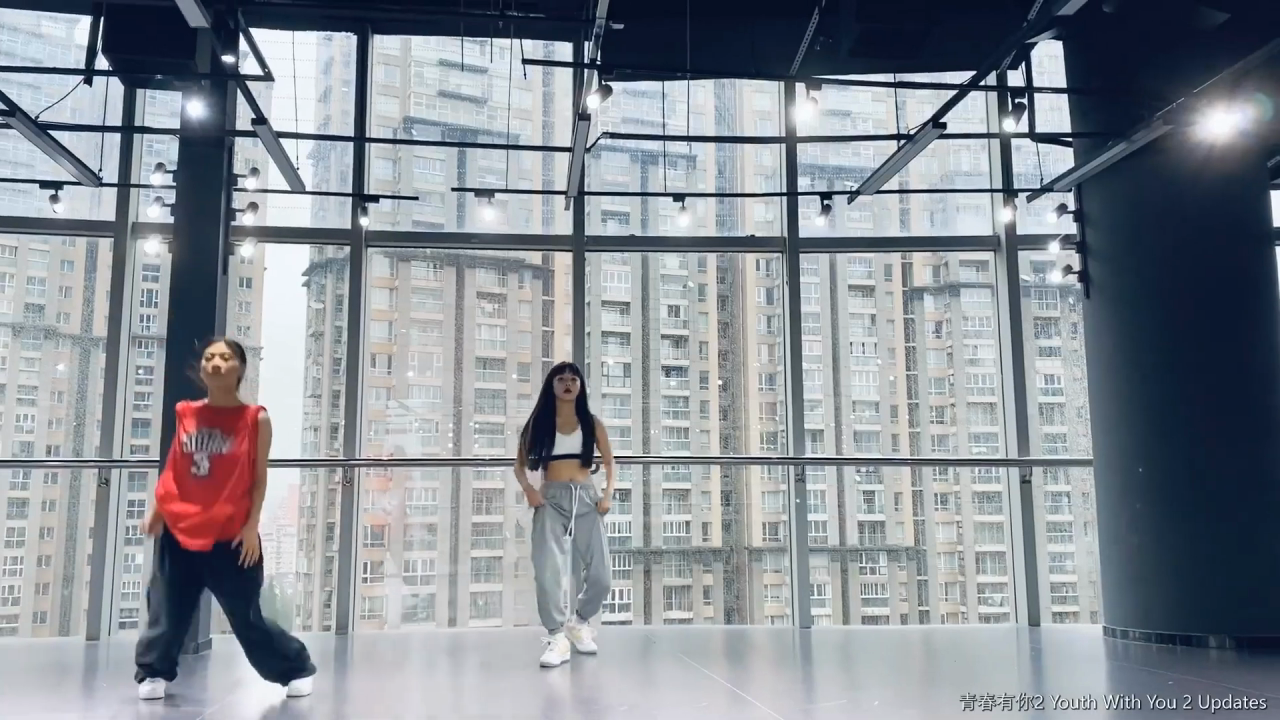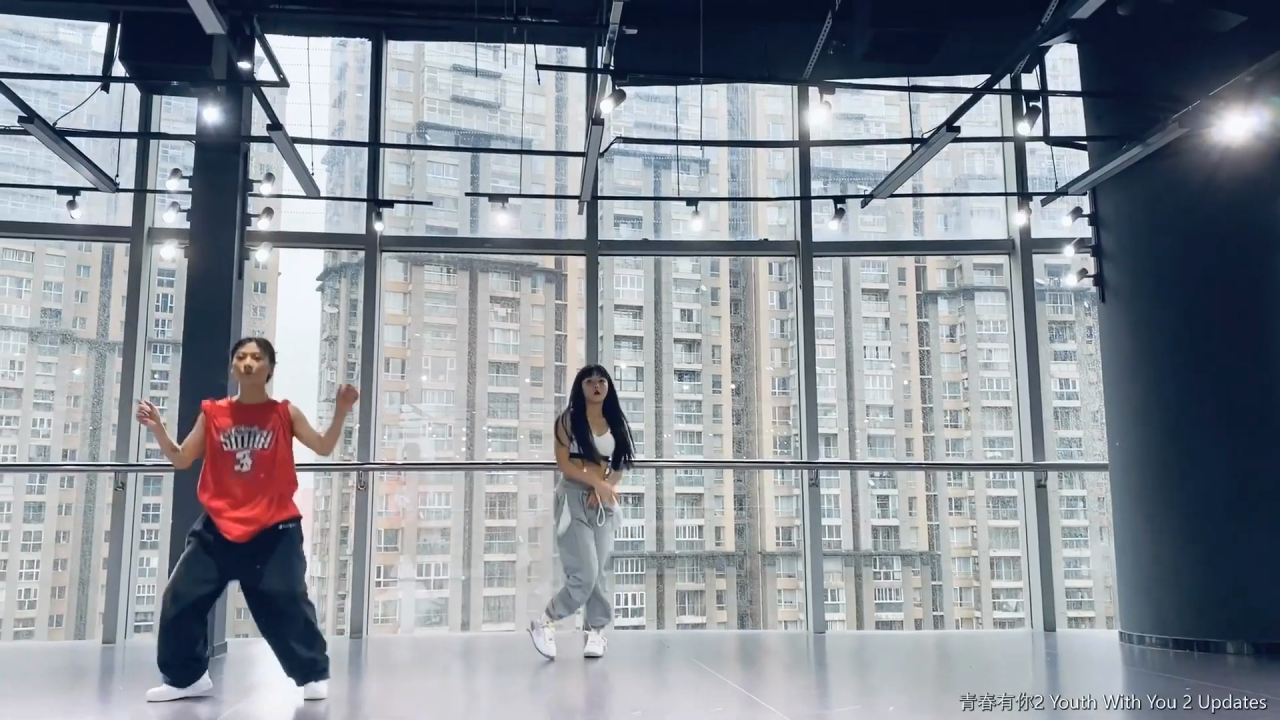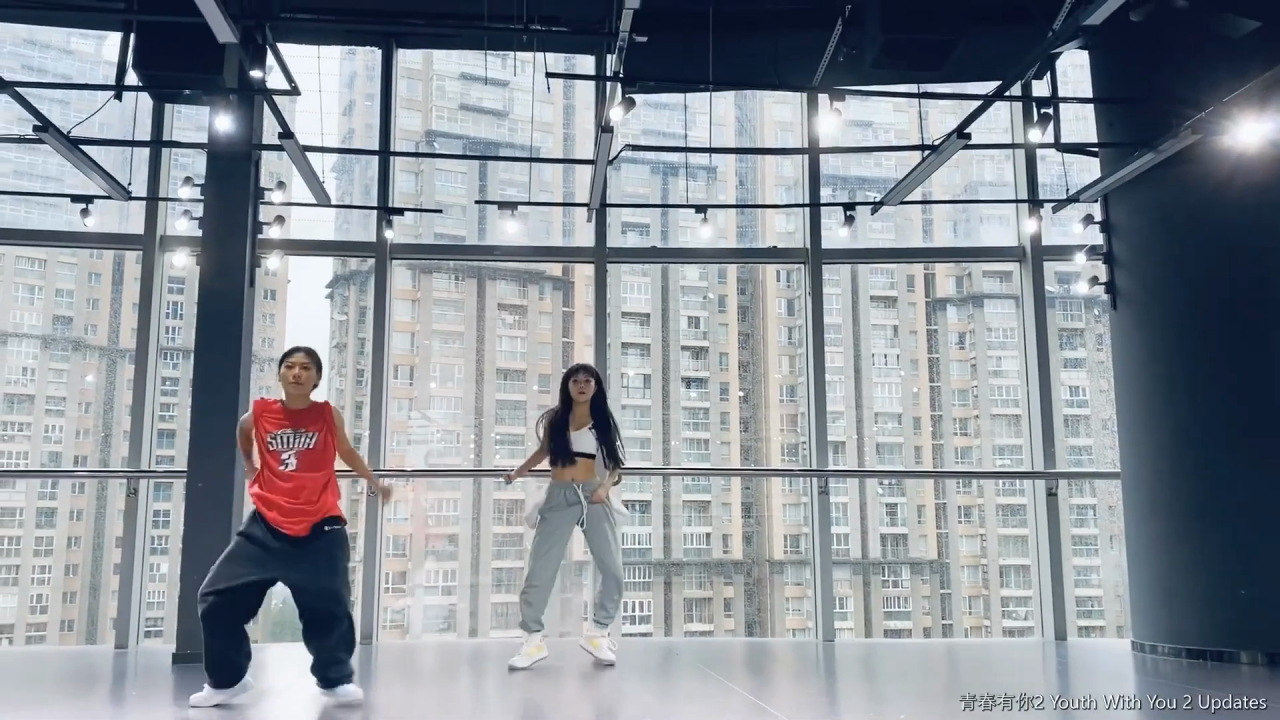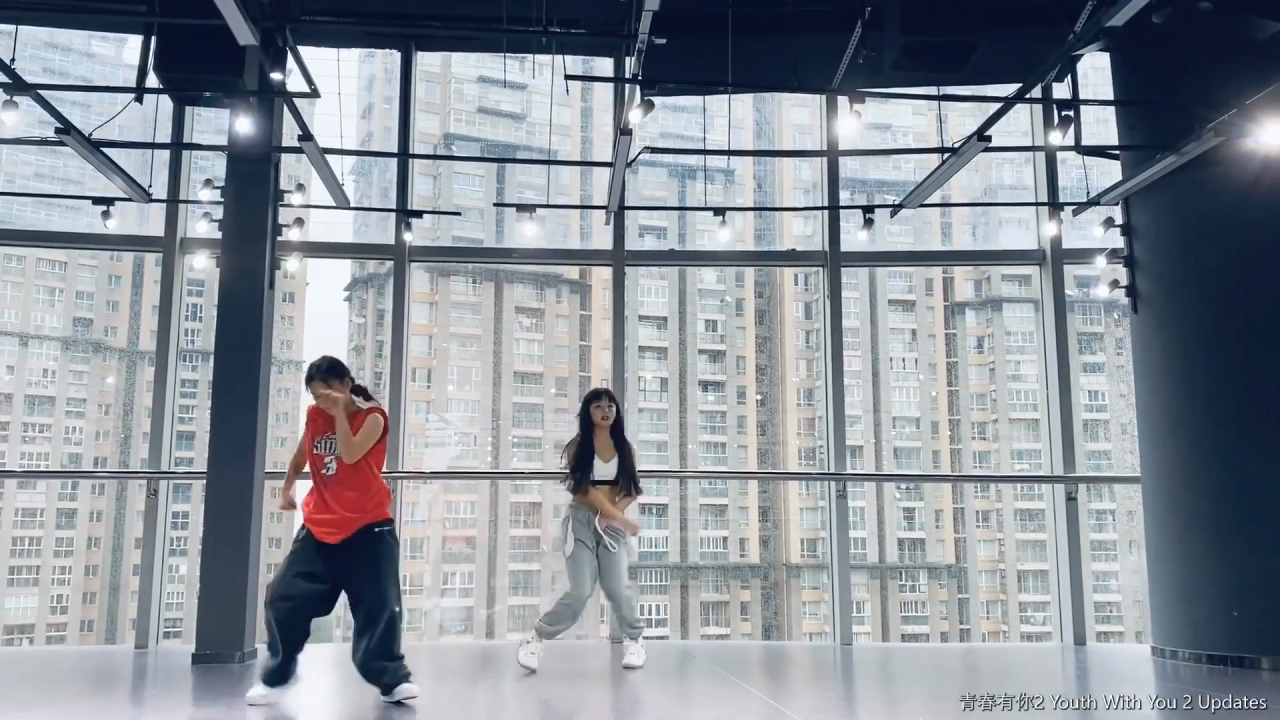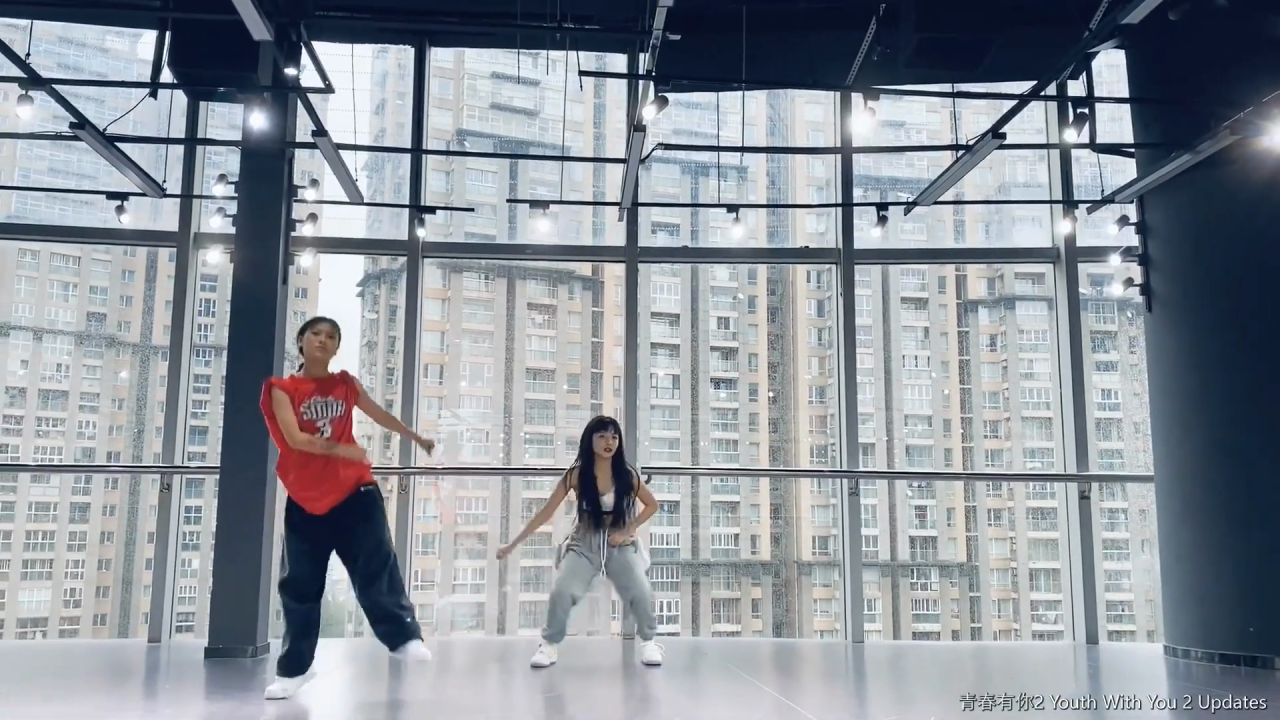
dt=0.5s
person 1, frame 1
left shoulder: (255, 419)
right shoulder: (185, 414)
left elbow: (258, 478)
right elbow: (173, 465)
left wrist: (253, 528)
right wrist: (156, 510)
left hip: (230, 534)
right hip: (179, 531)
left knee: (246, 618)
right knee: (168, 616)
left ankle: (296, 670)
right ankle: (154, 673)
person 1, frame 2
left shoulder: (285, 413)
right shoulder: (212, 413)
left elbow: (322, 448)
right elbow: (183, 457)
left wrist: (341, 413)
right wrist: (157, 428)
left hip: (274, 525)
right hip: (219, 524)
left knee: (286, 598)
right knee: (181, 599)
left ankle: (313, 674)
right ankle: (185, 676)
person 1, frame 3
left shoulder: (328, 415)
right shoulder: (261, 411)
left elbow: (347, 453)
right elbow: (243, 430)
left wrist: (375, 482)
right wrist: (248, 464)
left hip: (320, 524)
right hip: (267, 522)
left knee: (329, 599)
right knee: (217, 596)
left ankle: (336, 678)
right ankle: (227, 680)
person 1, frame 4
left shoulder: (373, 418)
right shoulder: (317, 414)
left elbow: (349, 453)
right elbow: (301, 454)
left wrist: (339, 410)
right wrist: (287, 488)
left hip: (368, 526)
right hip: (320, 528)
left knee: (378, 603)
right knee: (284, 597)
left ankle: (392, 680)
right ankle: (276, 676)
person 1, frame 5
left shoulder: (346, 383)
right shoulder: (281, 389)
left elbow: (378, 414)
right elbow: (294, 439)
left wrist: (415, 436)
right wrist: (340, 450)
left hip: (354, 491)
right hip: (306, 497)
left knee: (376, 565)
right knee: (299, 581)
left ankle: (404, 638)
right ankle: (294, 668)
person 2, frame 1
left shoulder: (590, 422)
right shoulder: (539, 421)
left elbow: (609, 461)
right elbow: (520, 464)
left wrist: (608, 492)
right wrist: (528, 488)
left hip: (585, 500)
right hip: (552, 499)
left knee: (600, 576)
right knee: (547, 570)
left ankle: (578, 622)
right ankle: (556, 638)
person 2, frame 2
left shoulder: (614, 422)
right shoulder: (569, 419)
left elbow: (619, 465)
right elbow: (563, 461)
left wrist: (608, 485)
right wrist: (598, 481)
left hip: (602, 502)
right hip: (573, 498)
left knee: (599, 572)
right knee: (585, 570)
left ankle: (594, 631)
right ankle: (546, 622)
person 2, frame 3
left shoulder: (603, 421)
right shoulder: (553, 419)
left elbow: (615, 462)
left wrist: (606, 486)
right wrist: (518, 471)
left hip: (593, 496)
right hip: (559, 498)
left knee: (612, 567)
right knee: (540, 569)
left ankle: (599, 633)
right ankle: (534, 639)
person 2, frame 4
left shoulder: (624, 447)
right shoulder: (577, 446)
left elbow: (631, 490)
right elbow: (586, 488)
left wrist: (615, 516)
right wrist: (619, 516)
left hip: (610, 525)
right hip: (579, 522)
left knee: (618, 589)
right knee: (581, 591)
left ankle: (633, 641)
right ankle: (537, 640)
person 2, frame 5
left shoulder: (626, 474)
right shoulder: (575, 474)
left elbow: (651, 505)
right elbow: (547, 511)
left wrist: (628, 531)
right wrist: (514, 544)
left hip: (618, 543)
right hip: (583, 543)
left knee: (641, 594)
right knee: (562, 593)
left ankle: (648, 642)
right ankle: (550, 645)
